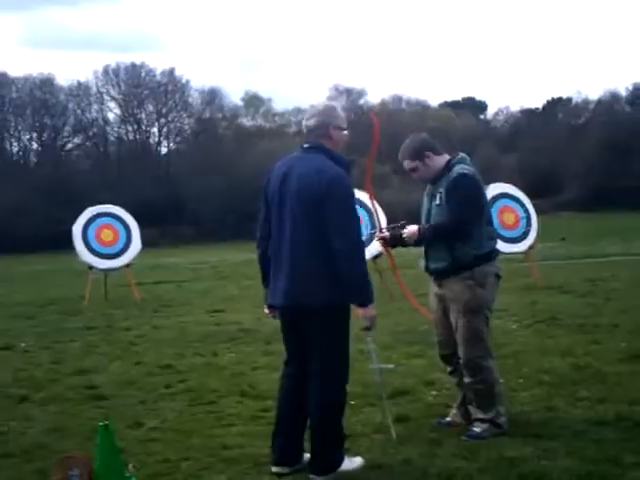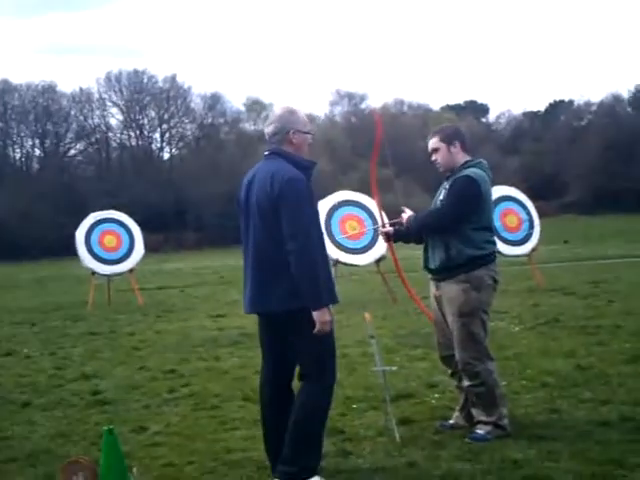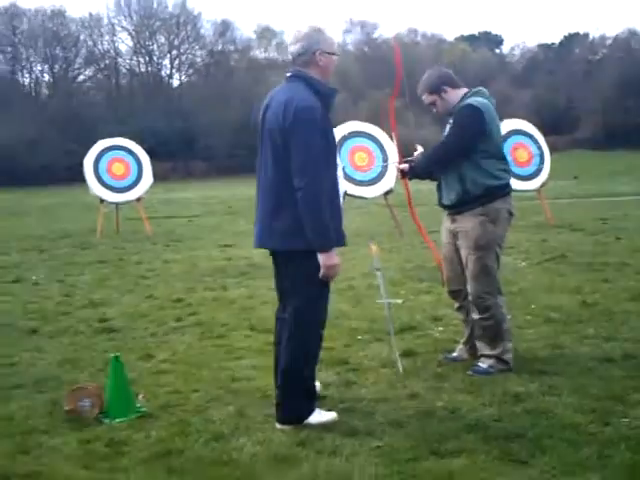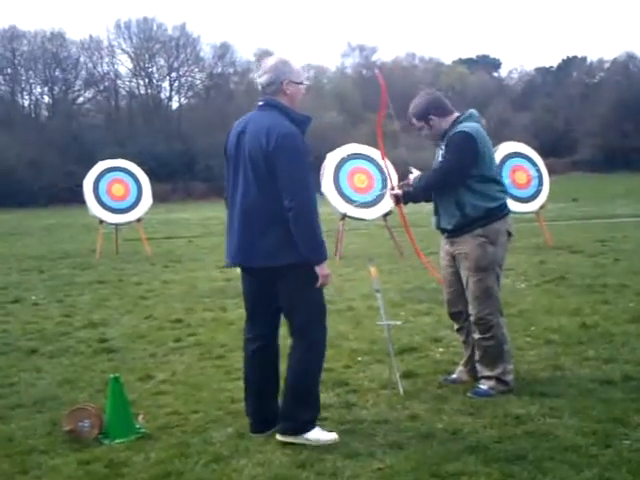
dt=1s
person 1, frame 1
left shoulder: (279, 171)
right shoulder: (333, 176)
left elbow: (264, 236)
right elbow: (347, 243)
left wrist: (270, 287)
right wrist: (364, 297)
left hip: (287, 291)
right hip: (325, 294)
left knee: (295, 369)
right knee: (329, 374)
person 1, frame 2
left shoulder: (253, 177)
right shoulder: (291, 178)
right elbow: (303, 247)
right wrist: (319, 302)
left hip: (265, 296)
right hip: (296, 298)
left knee: (276, 378)
right knee: (318, 377)
person 1, frame 3
left shoulder: (277, 97)
right shoulder: (307, 105)
right elbow: (310, 183)
right wrist: (325, 244)
left hip: (279, 226)
right hip: (302, 231)
left knee: (290, 311)
right knee: (305, 318)
left ankle: (291, 386)
right ankle: (295, 408)
person 1, frame 4
left shoulder: (239, 129)
right shoulder: (284, 133)
left elbow: (232, 189)
right elbow: (299, 202)
right wrist: (318, 256)
left hip: (249, 250)
right hip: (286, 252)
left knee: (259, 334)
right knee: (309, 333)
left ankle: (262, 417)
right ankle: (296, 423)
person 2, frame 1
left shoulder: (462, 179)
right shoulder: (434, 184)
left elbow: (459, 225)
right elbow: (428, 229)
left wrist: (420, 233)
right wrist: (396, 237)
left hip: (470, 276)
right hip: (443, 277)
left knee: (472, 351)
right knee: (449, 350)
left ankle: (490, 417)
right ankle: (467, 408)
person 2, frame 2
left shoulder: (470, 180)
right shoulder: (454, 181)
left elbow: (441, 220)
right elbow: (435, 225)
left wrist: (412, 220)
right wrist: (399, 233)
left hip: (468, 277)
right hip: (446, 277)
left knee: (471, 353)
right knee: (451, 352)
left ankle: (493, 419)
right ankle: (470, 411)
person 2, frame 3
left shoulder: (473, 110)
right shoulder: (462, 113)
left elbow: (447, 153)
right elbow: (447, 162)
left wrist: (419, 159)
right wrist: (414, 169)
left hip: (482, 210)
right hip: (459, 211)
left knee: (481, 287)
right knee: (458, 285)
left ankle: (497, 354)
right ankle: (473, 344)
person 2, frame 4
left shoulder: (465, 136)
right shoulder: (451, 137)
left elbow: (443, 178)
right elbow: (441, 183)
left wrist: (415, 183)
right wrist: (408, 193)
left hip: (481, 232)
right hip: (456, 232)
left knee: (483, 309)
right knee: (458, 307)
left ankle: (497, 376)
right ankle: (472, 366)
